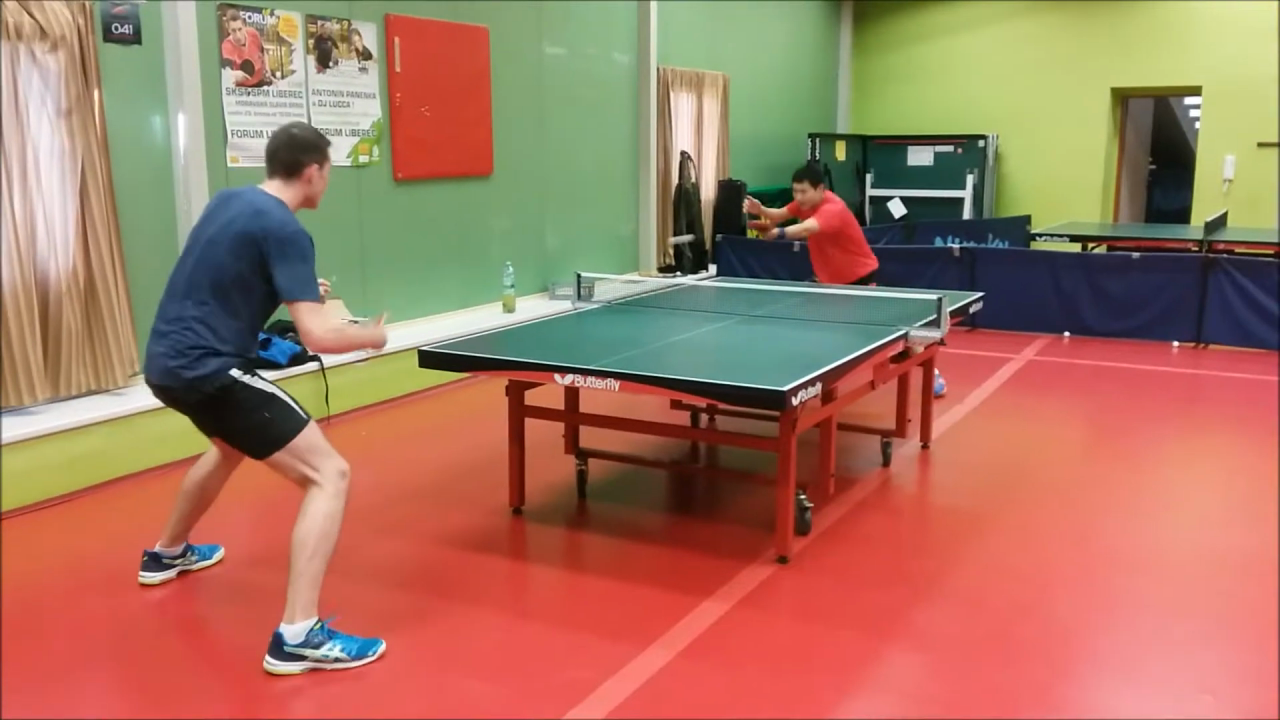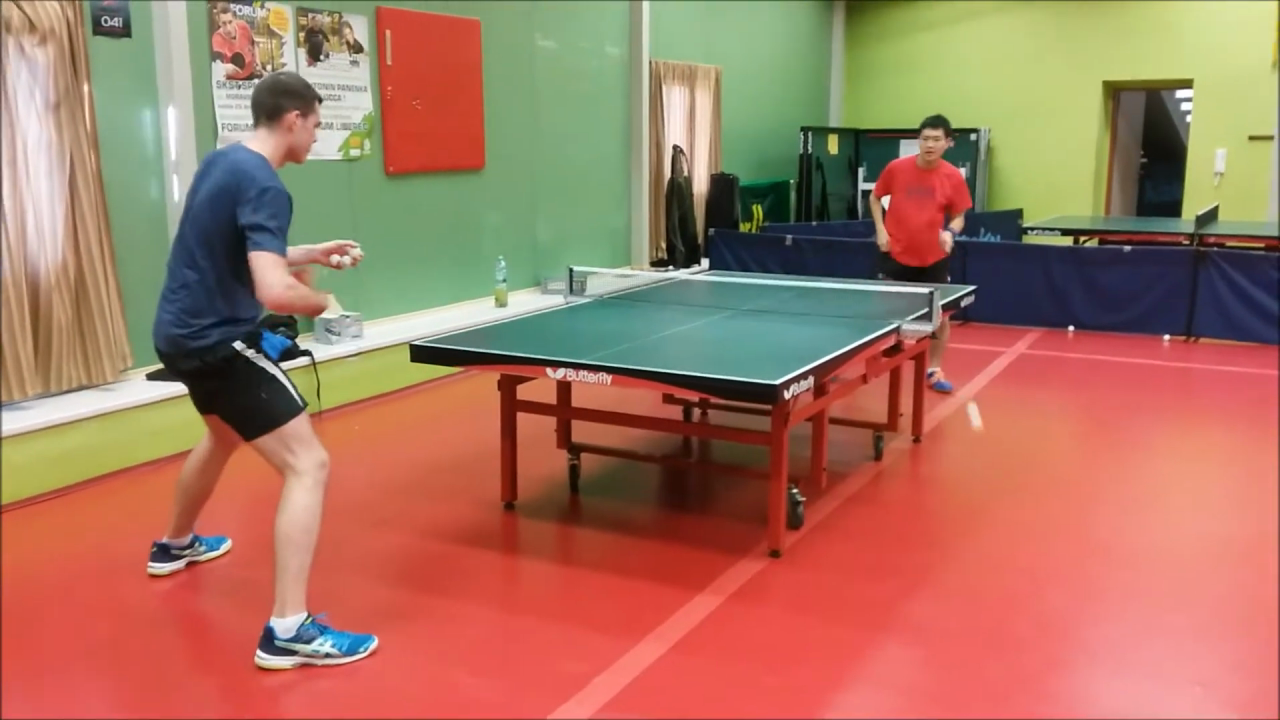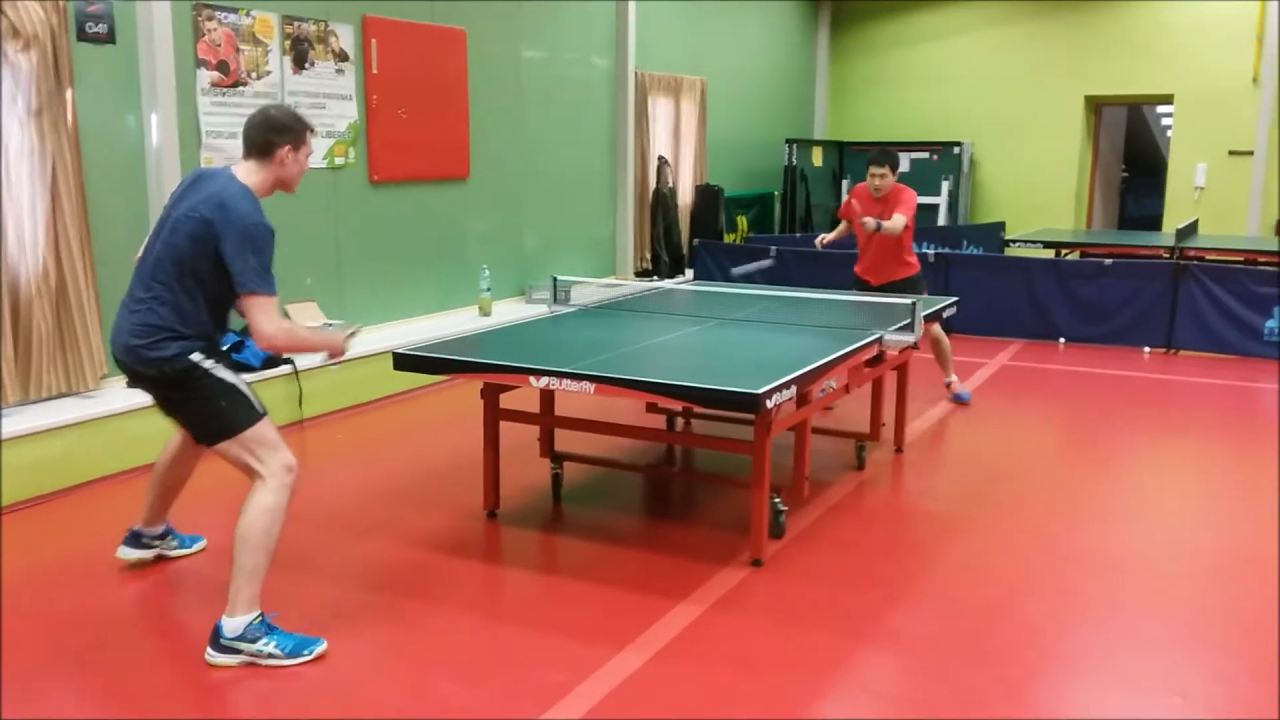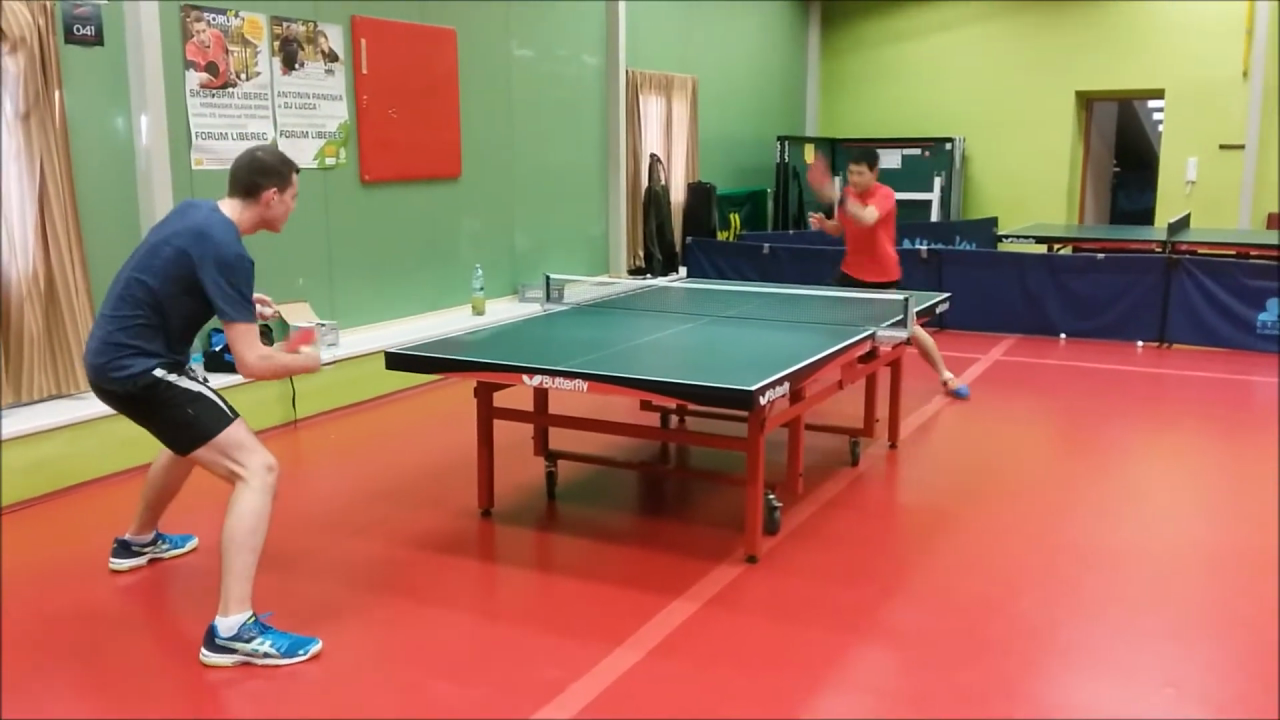
dt=1s
person 1, frame 1
left shoulder: (228, 201)
right shoulder: (287, 233)
right elbow: (320, 336)
left wrist: (297, 287)
right wrist: (373, 335)
left hip: (164, 362)
right hip: (208, 371)
left knee: (232, 444)
right knee: (329, 475)
left ankle: (167, 552)
right ankle: (297, 635)
person 1, frame 2
left shoulder: (221, 161)
right shoulder: (262, 185)
right elbow: (272, 291)
left wrist: (313, 251)
right wrist: (309, 299)
left hip: (177, 332)
right hip: (217, 341)
left knee: (223, 435)
right knee: (308, 465)
left ankle: (175, 544)
right ankle: (288, 630)
person 1, frame 3
left shoulder: (204, 179)
right shoulder: (246, 221)
left elbow: (152, 256)
right elbow: (271, 335)
right wrist: (331, 339)
left hip: (135, 339)
right hip: (171, 353)
left knee: (200, 428)
right knee: (276, 467)
left ankle: (148, 532)
right ankle: (238, 630)
person 1, frame 4
left shoulder: (192, 211)
right shoulder: (229, 254)
right elbow: (252, 362)
left wrist: (237, 302)
right wrist: (304, 361)
left hip: (110, 354)
right hip: (136, 368)
left knee: (195, 437)
right knee: (256, 468)
left ankle: (138, 540)
right ankle: (232, 629)
person 2, frame 1
left shoulder: (833, 208)
right shoulder: (805, 203)
left elbow: (805, 229)
right elbow: (777, 216)
left wrist: (778, 232)
right wrist: (759, 210)
left hip: (859, 274)
right hip: (829, 276)
left ankle: (931, 372)
person 2, frame 2
left shoulder: (953, 177)
right shoulder: (896, 168)
left elbow: (959, 218)
right elbow: (874, 198)
left wrist: (949, 232)
right wrist: (880, 228)
left hip: (932, 259)
right hip: (895, 255)
left knee: (941, 315)
left ankle: (933, 370)
person 2, frame 3
left shoulder: (905, 196)
right shoulder: (857, 193)
left elbow: (896, 227)
left wrist: (875, 225)
right wrist: (833, 235)
left hip: (903, 275)
right hip: (866, 276)
left knee: (933, 331)
left ankle: (952, 380)
person 2, frame 4
left shoulder: (884, 195)
right shoulder: (851, 192)
left elbow: (868, 219)
left wrist: (838, 198)
right wrist: (824, 224)
left hip: (883, 277)
right hip: (851, 274)
left knee: (910, 329)
left ankle: (946, 377)
